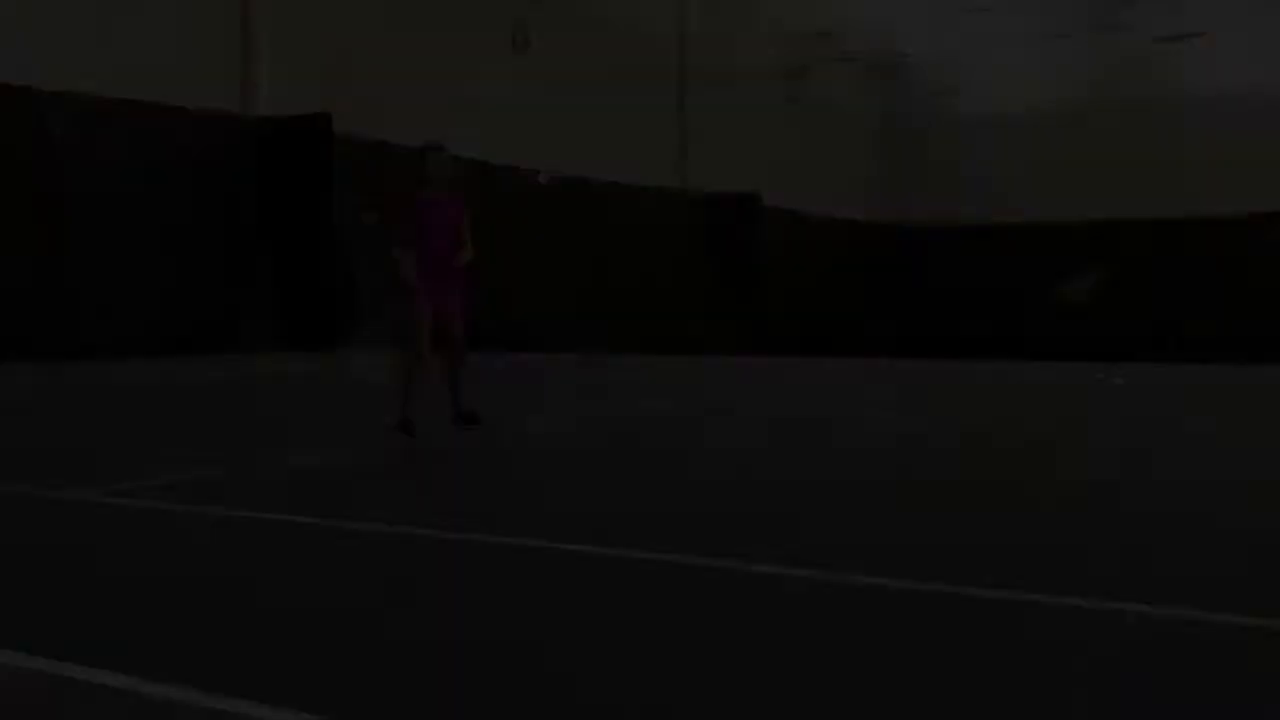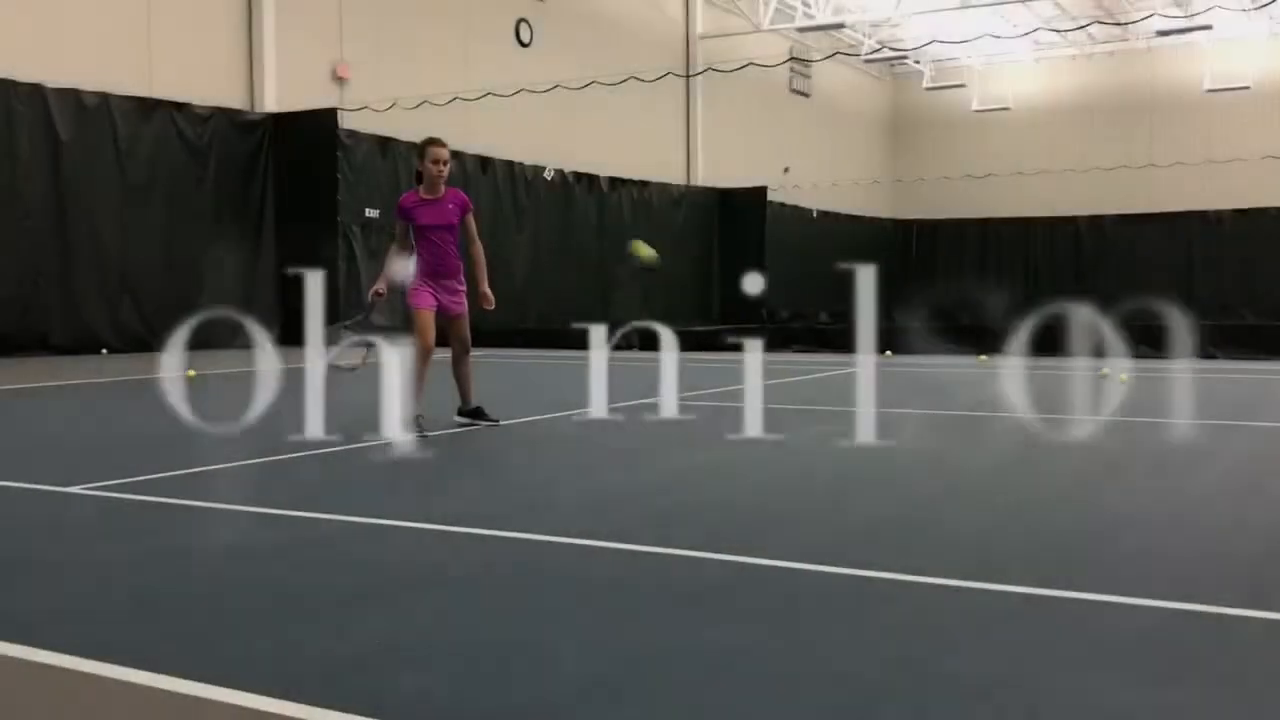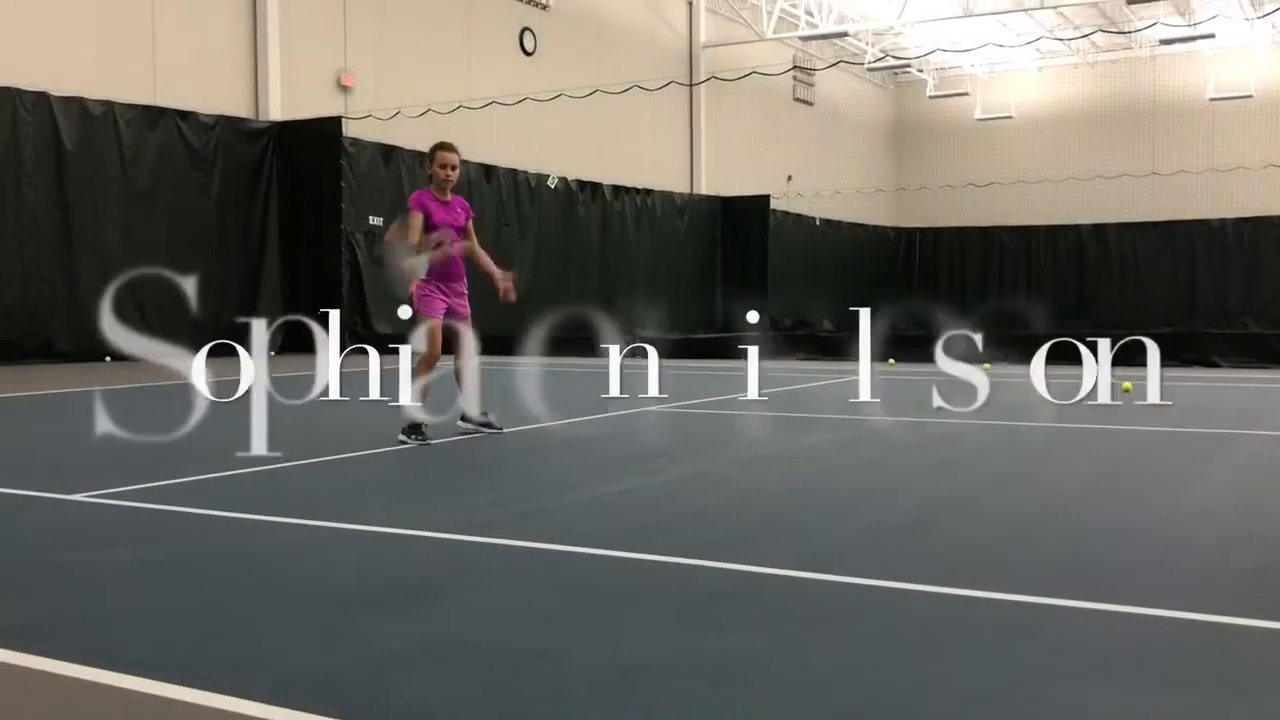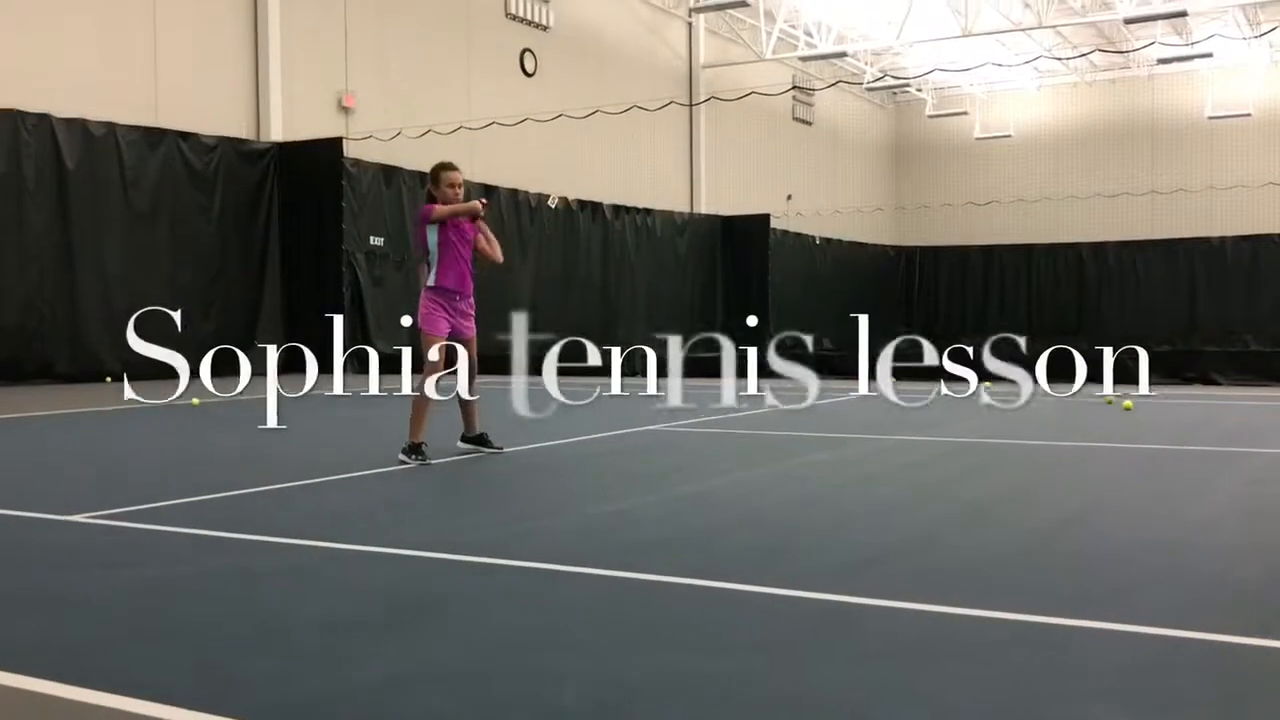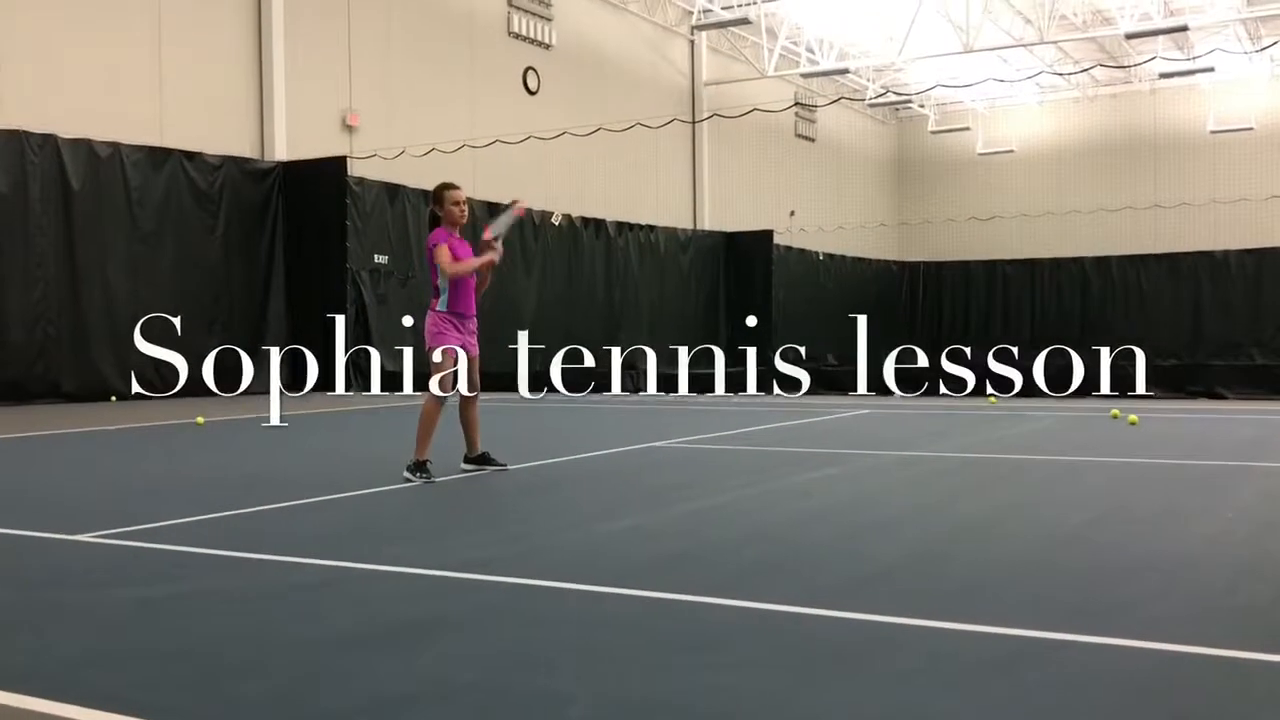
dt=0.4s
person 1, frame 1
left shoulder: (457, 204)
right shoulder: (412, 204)
left elbow: (466, 246)
right elbow: (400, 249)
left wrist: (462, 259)
right wrist: (409, 273)
left hip: (450, 286)
right hip: (420, 285)
left knee: (456, 351)
right knee: (420, 350)
left ankle: (460, 412)
right ankle: (404, 418)
person 1, frame 2
left shoulder: (459, 200)
right shoulder: (408, 203)
left elbow: (474, 244)
right elbow: (400, 246)
left wrist: (483, 284)
right wrist: (383, 282)
left hip: (454, 283)
right hip: (422, 282)
left knee: (462, 347)
right knee: (426, 345)
left ankle: (467, 408)
right ankle: (410, 415)
person 1, frame 3
left shoulder: (462, 205)
right shoulder: (419, 200)
left elbow: (475, 249)
right elbow: (412, 244)
left wrist: (497, 274)
right wrist: (434, 244)
left hip: (458, 286)
right hip: (430, 286)
left knee: (466, 351)
right knee: (431, 353)
left ankle: (471, 414)
right ankle: (413, 424)
person 1, frame 4
left shoulder: (469, 225)
right shoulder: (428, 214)
left elbow: (496, 257)
right elbow: (472, 206)
left wrist: (480, 222)
right wrist: (476, 207)
left hip: (464, 303)
right hip: (437, 302)
left knee: (469, 371)
right knee: (433, 373)
left ankle: (471, 434)
right ankle: (413, 444)
person 1, frame 5
left shoulder: (463, 243)
right shoulder: (439, 238)
left elbow: (475, 289)
right elbow: (449, 272)
left wrist: (490, 260)
right wrist: (485, 259)
left hip: (467, 323)
right hip: (444, 322)
left knee: (471, 391)
right knee: (441, 391)
left ankle: (474, 454)
right ankle: (417, 462)
